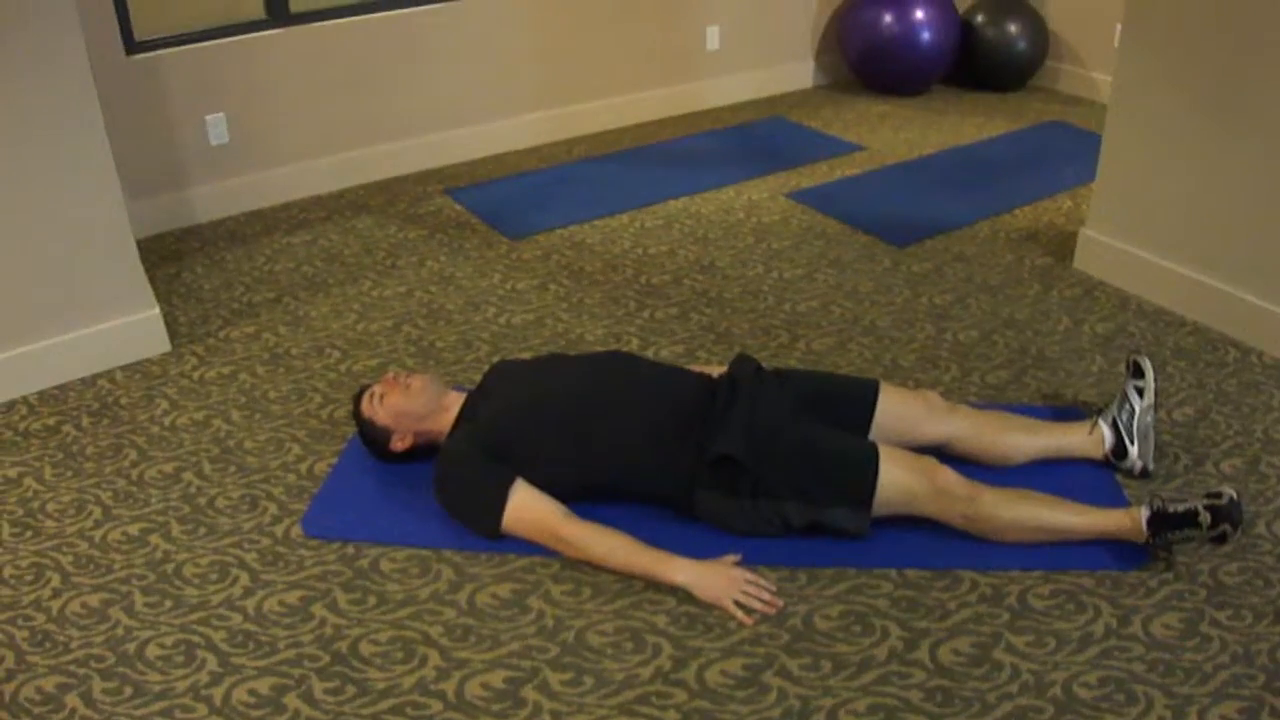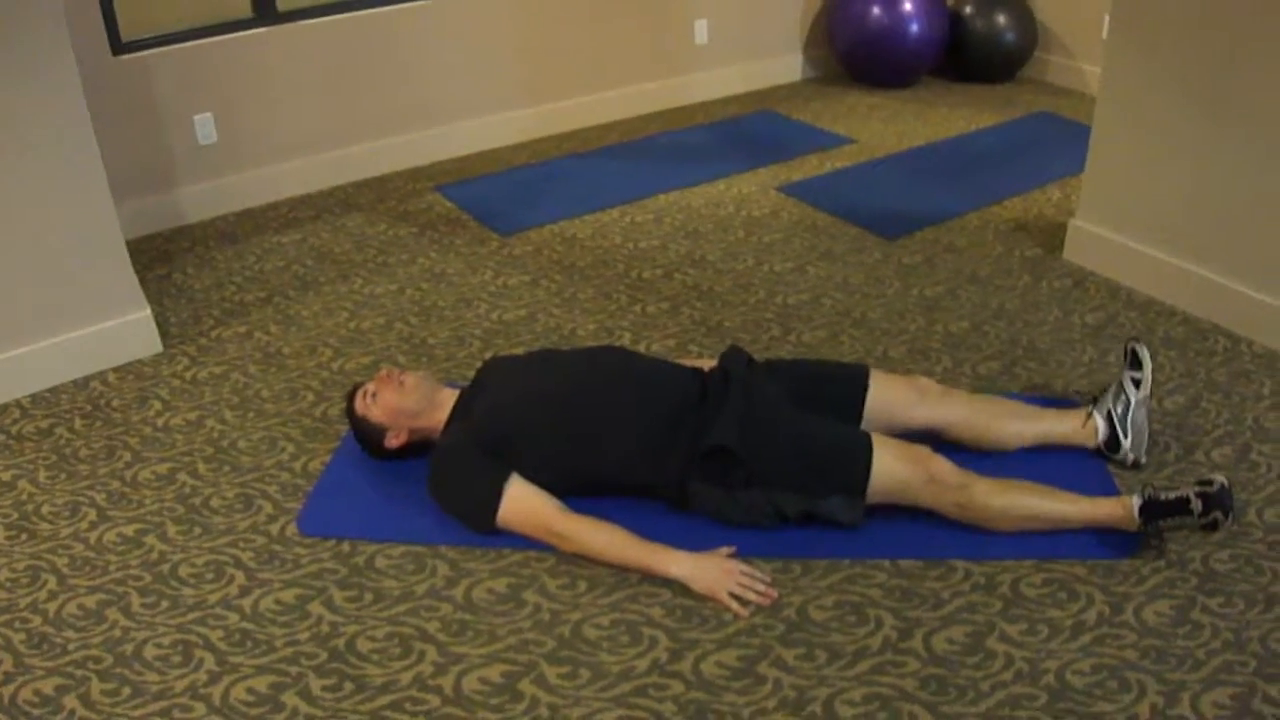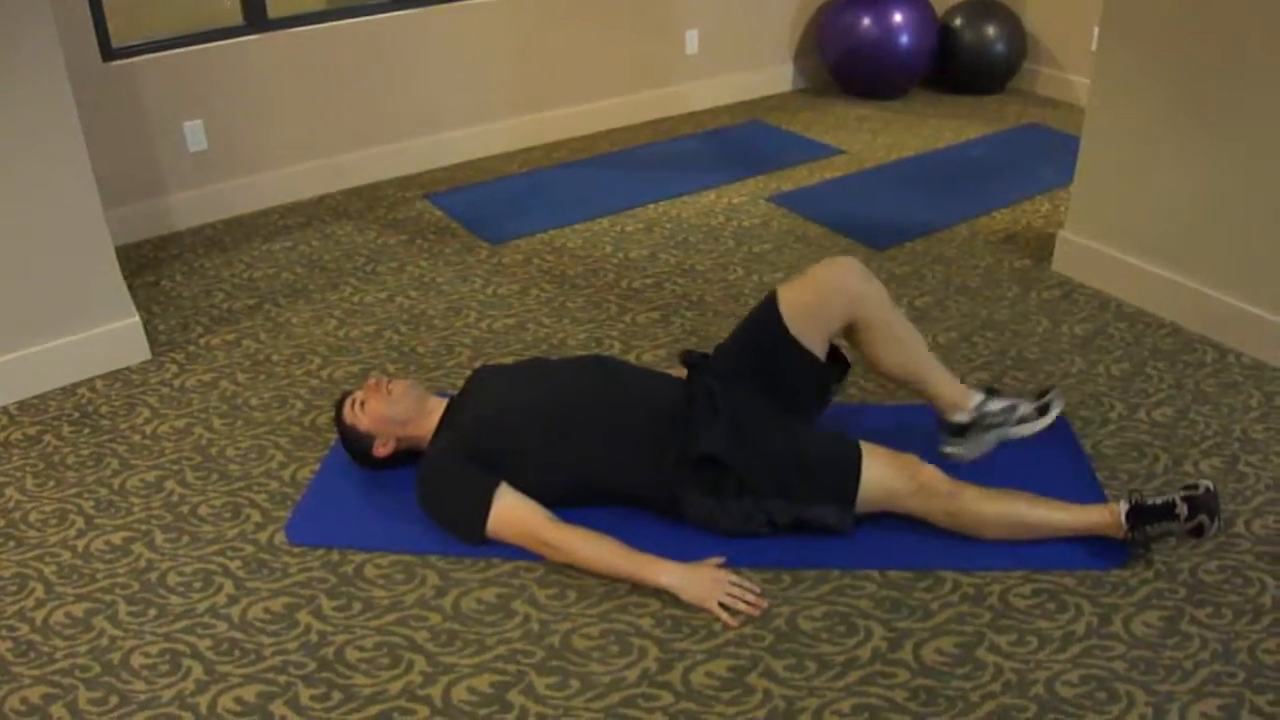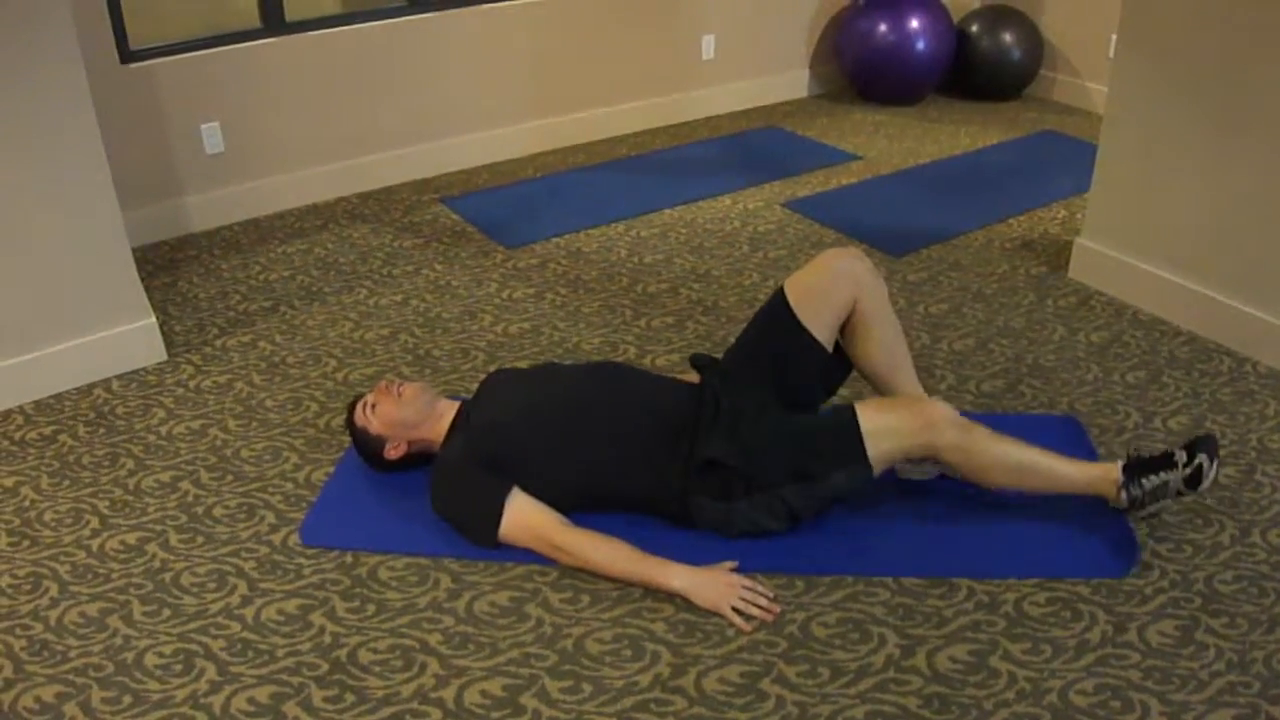
dt=0.7s
person 1, frame 1
left shoulder: (502, 380)
right shoulder: (464, 472)
right elbow: (561, 530)
left wrist: (698, 368)
right wrist: (688, 573)
left hip: (725, 395)
right hip: (720, 464)
left knee: (930, 413)
right knee: (934, 488)
left ankle: (1107, 437)
right ankle: (1144, 524)
person 1, frame 2
left shoulder: (494, 377)
right shoulder: (459, 466)
right elbow: (560, 524)
left wrist: (694, 362)
right wrist: (684, 566)
left hip: (720, 389)
right hip: (715, 459)
left knee: (922, 397)
right knee: (928, 477)
left ankle: (1098, 427)
right ankle: (1136, 512)
person 1, frame 3
left shoulder: (486, 383)
right shoulder: (448, 477)
right elbow: (550, 536)
left wrist: (685, 375)
right wrist: (673, 576)
left hip: (707, 393)
right hip: (708, 471)
left knee: (842, 280)
right knee: (917, 486)
left ankle: (969, 414)
right ankle: (1122, 519)
person 1, frame 4
left shoulder: (499, 390)
right shoulder: (459, 479)
right elbow: (557, 538)
left wrist: (696, 380)
right wrist: (684, 580)
left hip: (717, 399)
right hip: (723, 478)
left knee: (845, 268)
right knee: (927, 424)
left ankle: (915, 427)
right ankle: (1115, 483)
